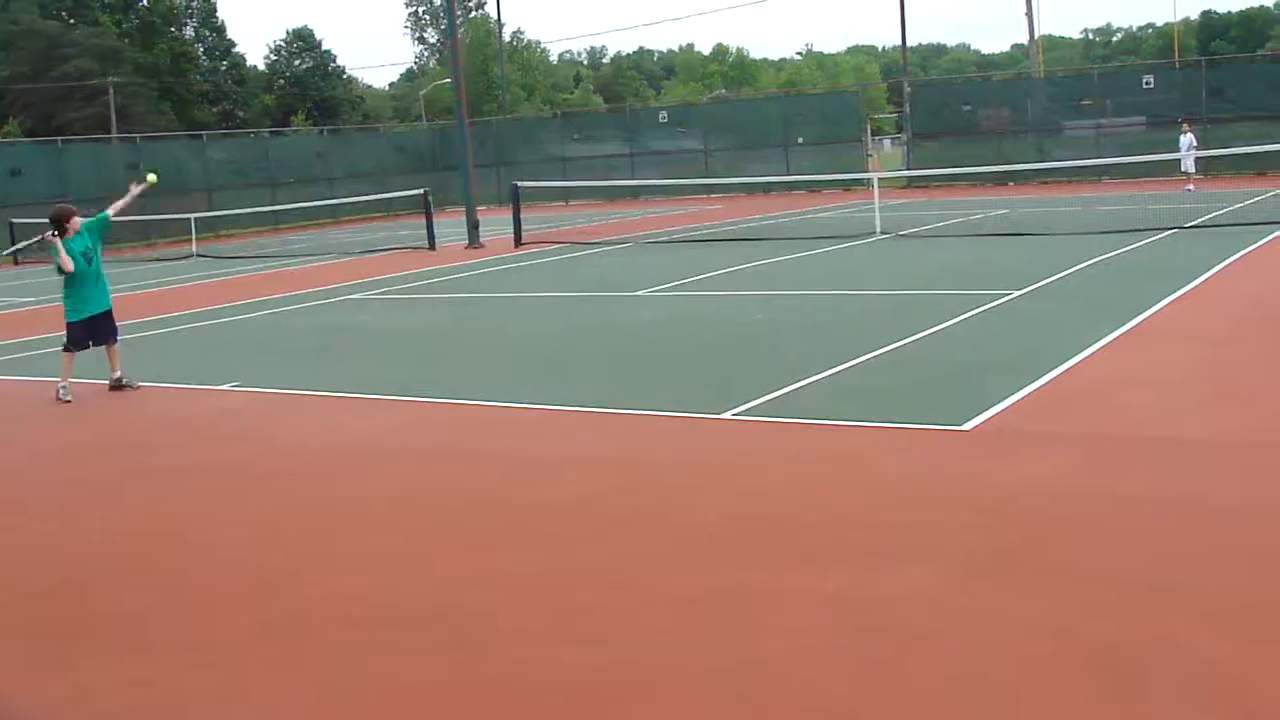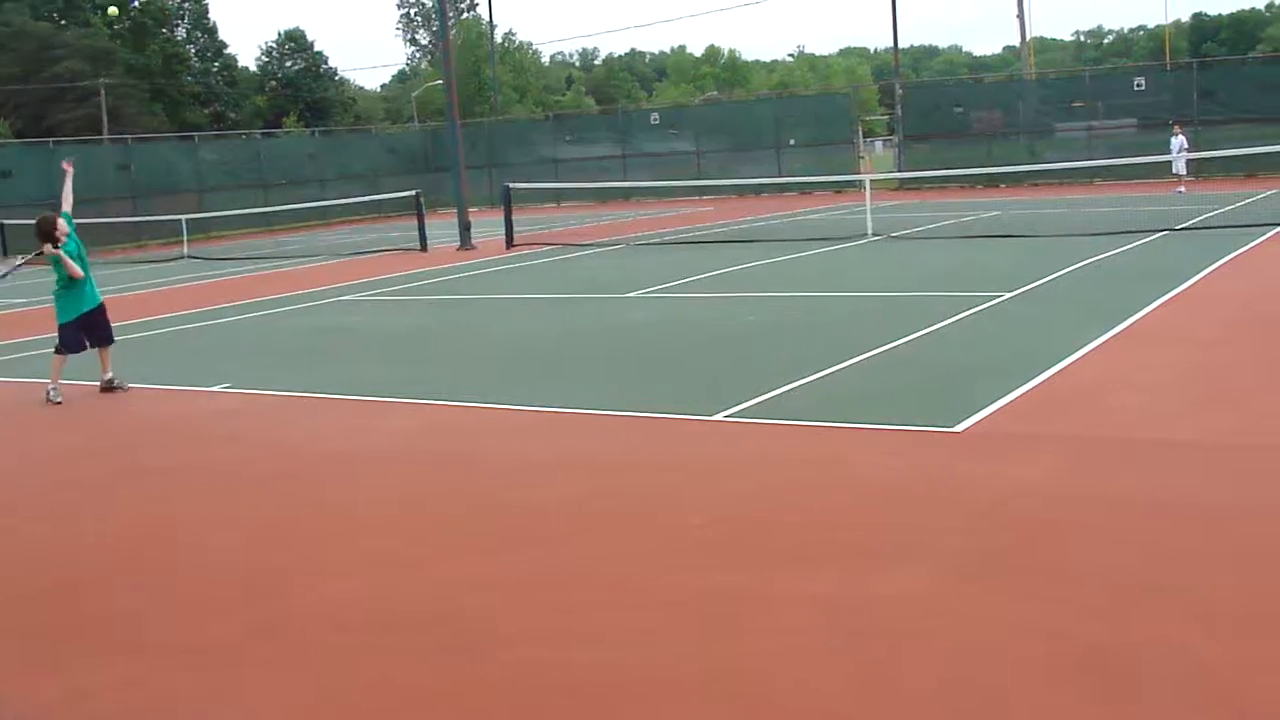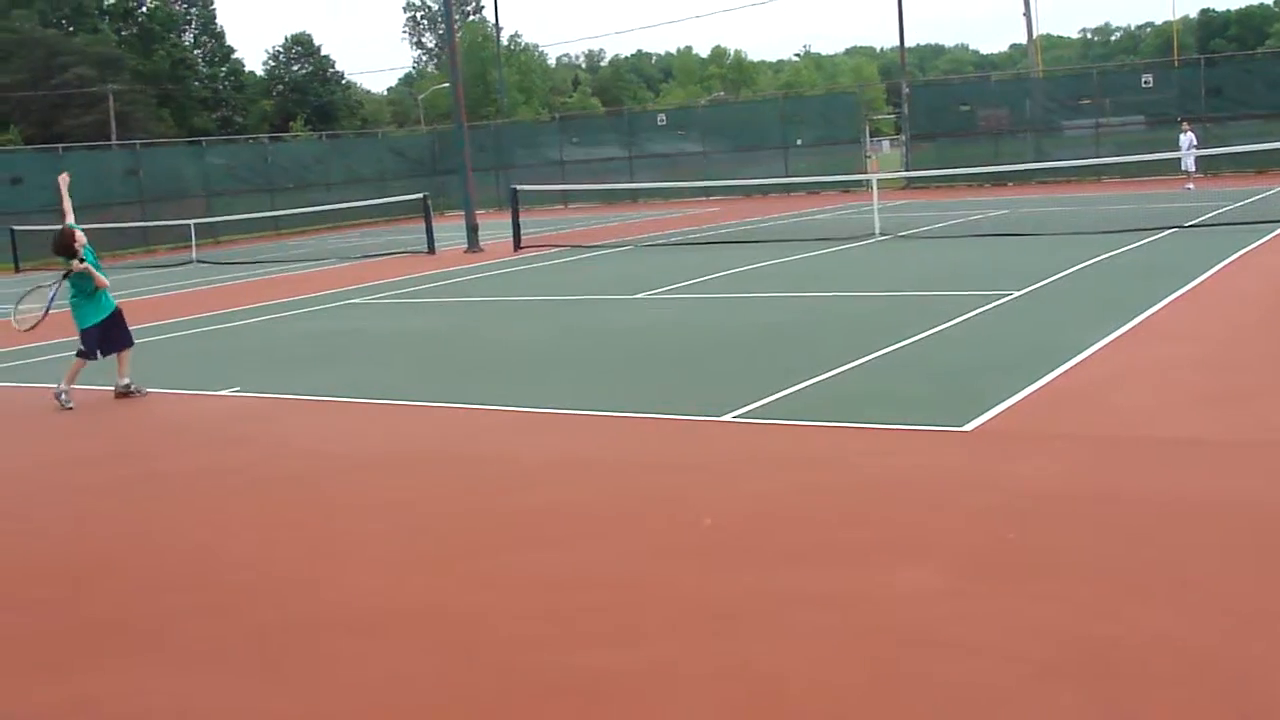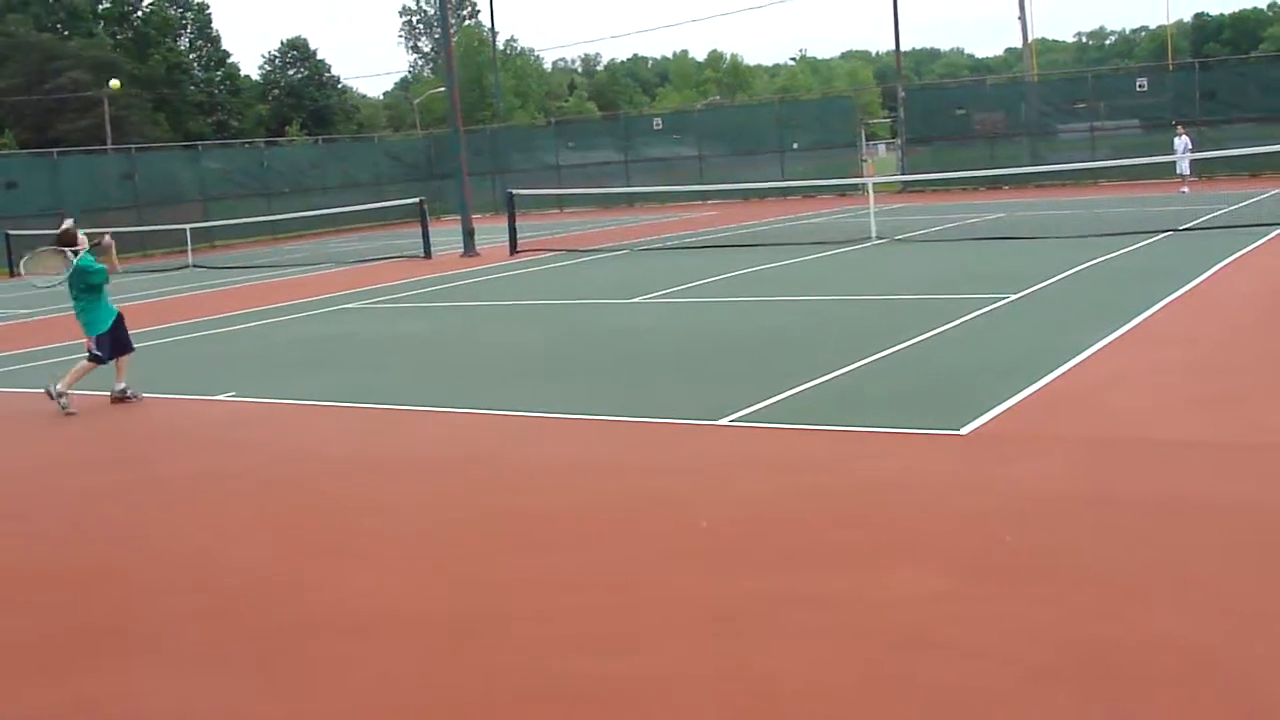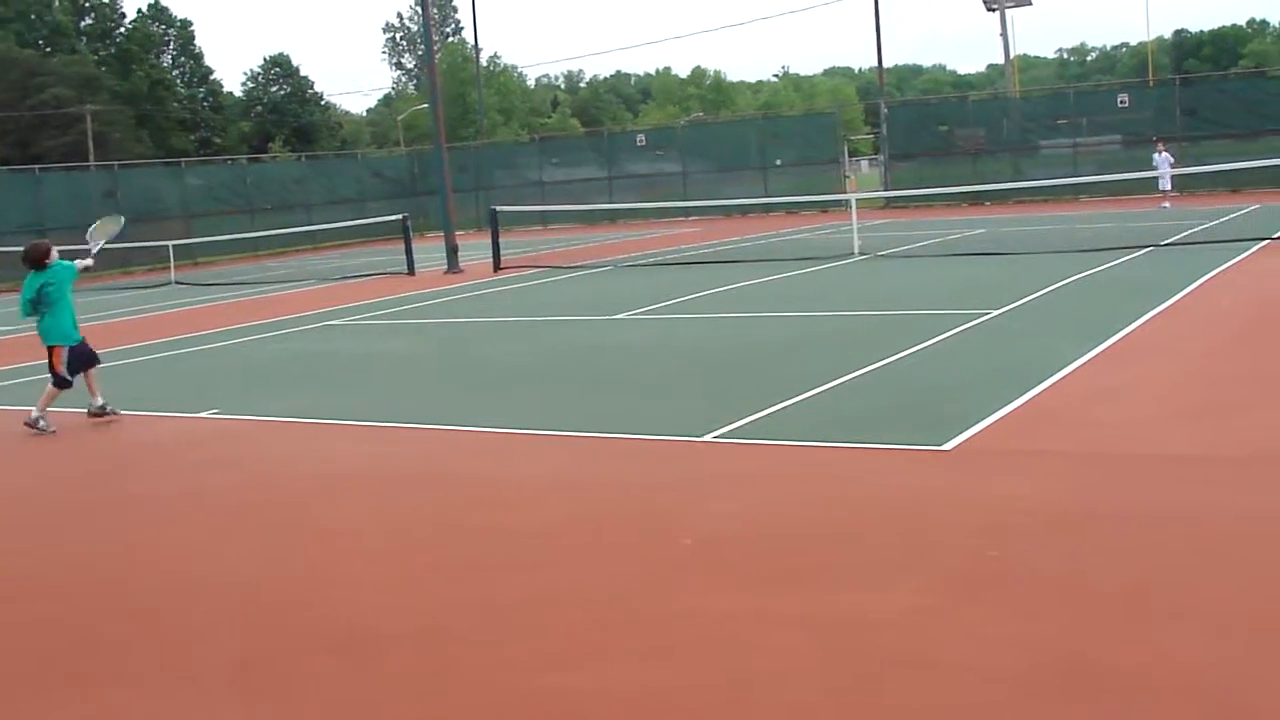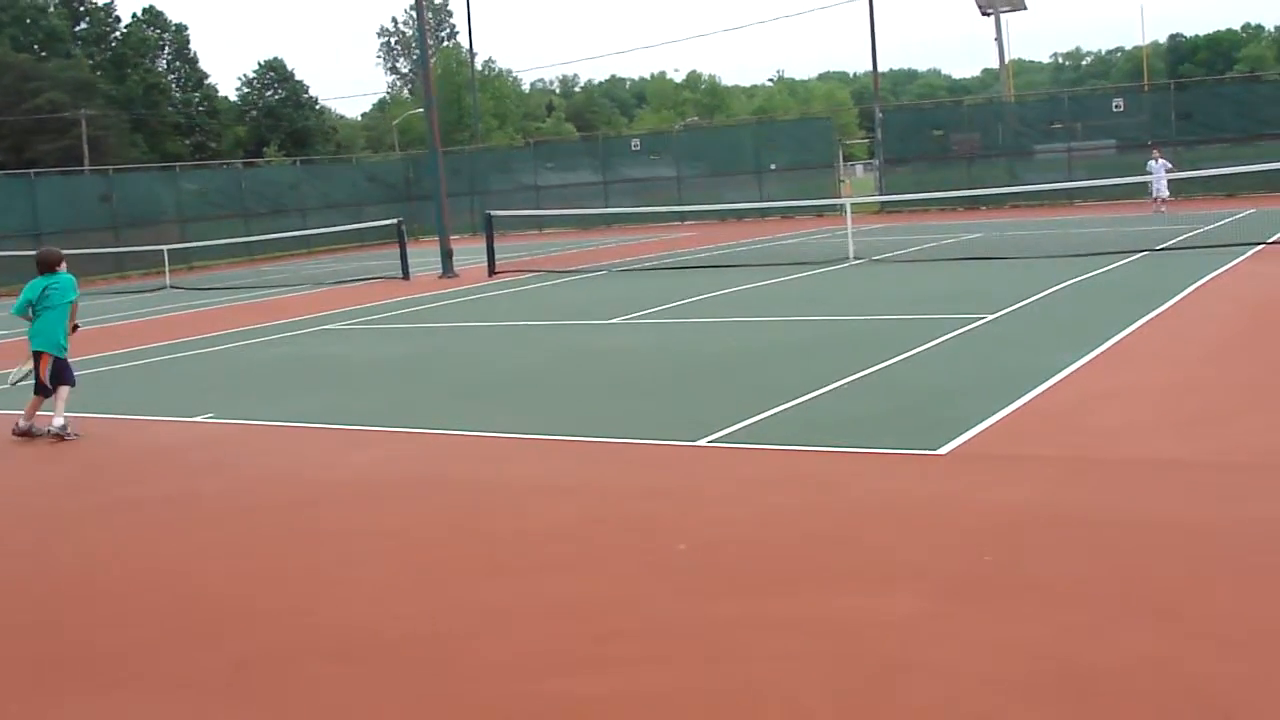
dt=0.3s
person 1, frame 1
left shoulder: (88, 230)
right shoulder: (60, 246)
left elbow: (110, 212)
right elbow: (68, 268)
left wrist: (132, 195)
right wrist: (57, 244)
left hip: (100, 298)
right hip: (77, 305)
left knee: (110, 338)
right knee: (72, 345)
left ankle: (116, 378)
right ankle: (63, 385)
person 1, frame 2
left shoulder: (69, 231)
right shoulder: (61, 253)
left elbow: (67, 202)
right elbow: (78, 275)
left wrist: (69, 176)
right wrist: (60, 254)
left hip: (91, 299)
right hip: (71, 305)
left knee: (105, 339)
right knee: (65, 346)
left ankle: (107, 379)
right ankle: (53, 387)
person 1, frame 3
left shoulder: (78, 248)
right shoulder: (79, 269)
left elbow: (68, 214)
right elbow: (104, 284)
left wrist: (64, 188)
right wrist: (88, 268)
left hip: (106, 305)
right hip: (88, 311)
left knee: (125, 343)
right knee: (86, 352)
left ankle: (123, 384)
right ankle: (63, 389)
person 1, frame 4
right shoulder: (83, 265)
left elbow: (64, 233)
right elbow: (113, 270)
left wrist: (66, 224)
right wrist: (110, 249)
left hip: (105, 311)
right hip: (94, 316)
left knee: (123, 348)
right knee: (96, 357)
left ankle: (120, 390)
right ankle: (59, 390)
person 1, frame 5
left shoulder: (31, 280)
right shoulder: (60, 269)
left elbow: (28, 312)
right elbow: (79, 265)
right wrist: (88, 261)
right hip: (59, 334)
left knee: (89, 360)
right knee: (61, 379)
left ankle: (97, 404)
right ankle: (36, 416)
person 1, frame 6
left shoulder: (34, 284)
right shoulder: (68, 280)
left elbow: (20, 311)
right elbow: (73, 304)
left wrist: (37, 320)
right wrist: (72, 322)
left hip: (42, 338)
right hip: (50, 341)
left knee: (66, 380)
right knee: (46, 386)
left ankle: (58, 425)
right ankle: (24, 425)
